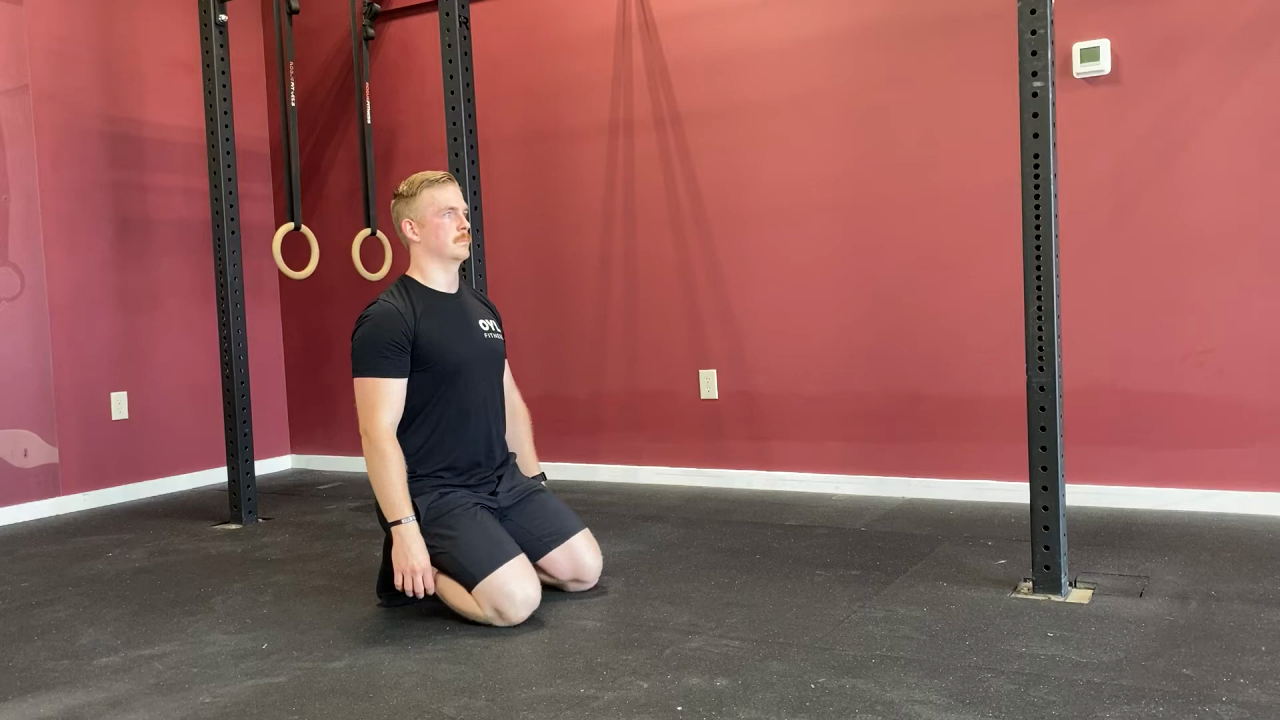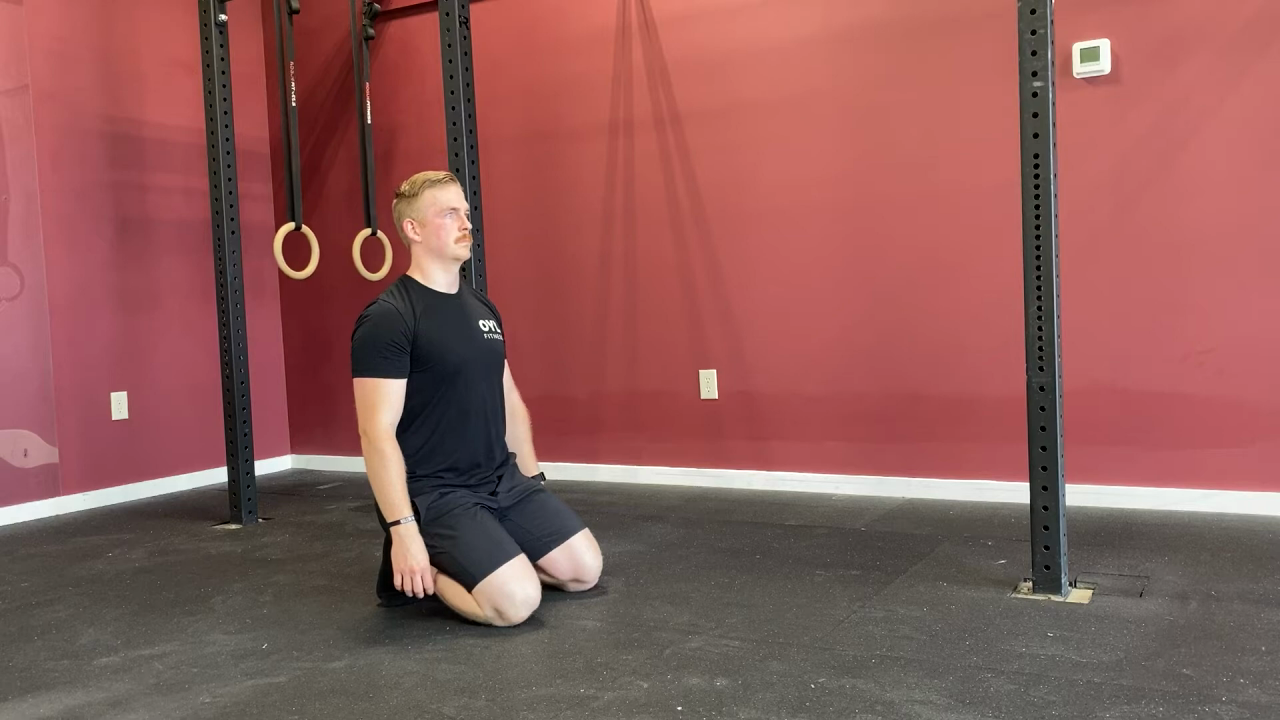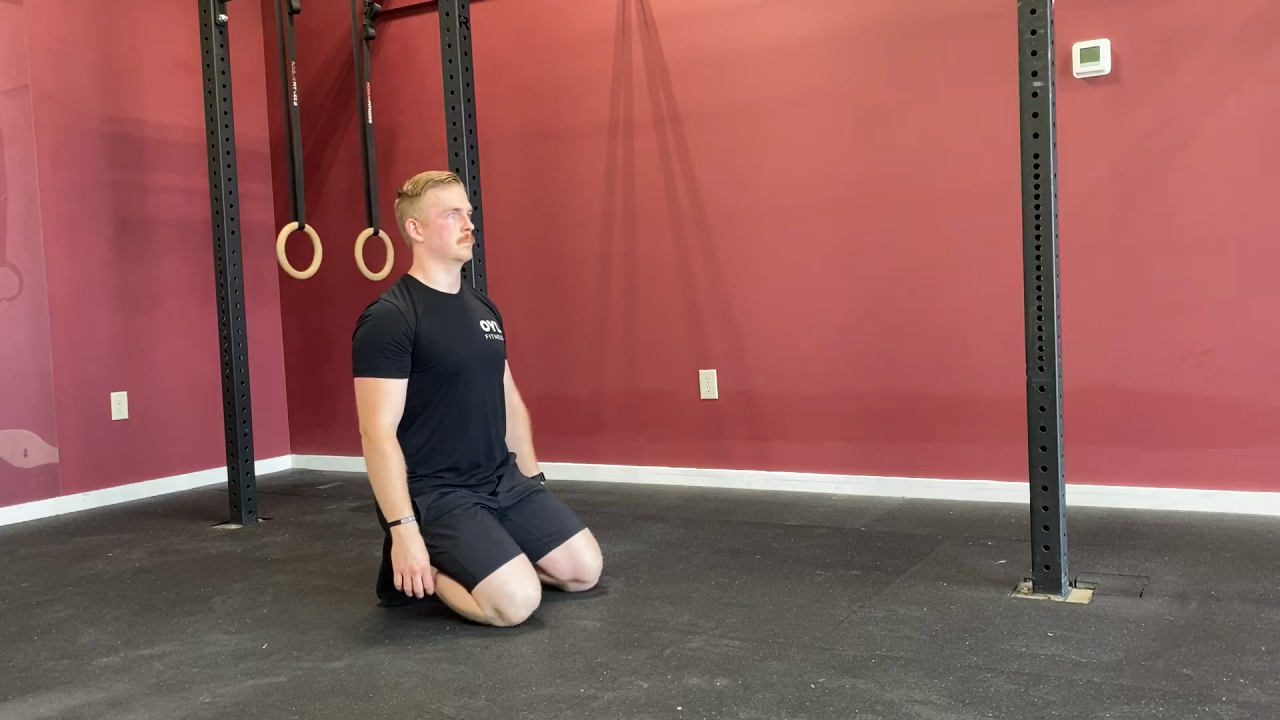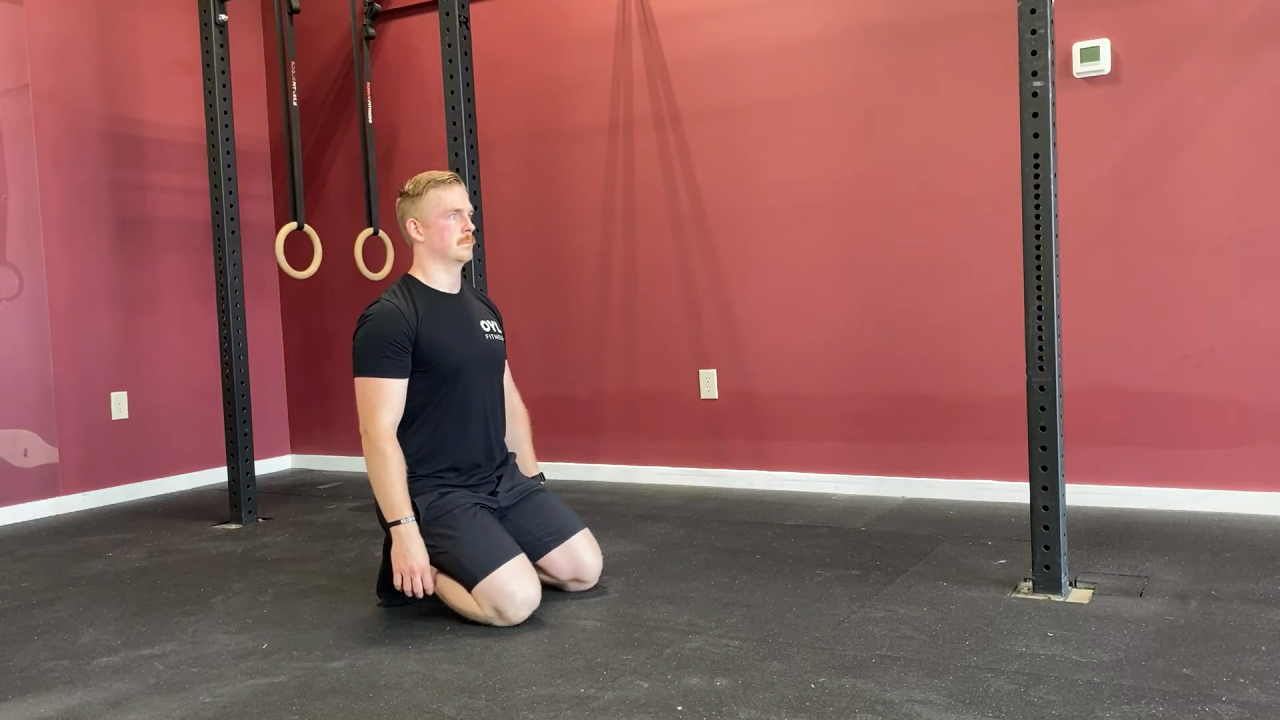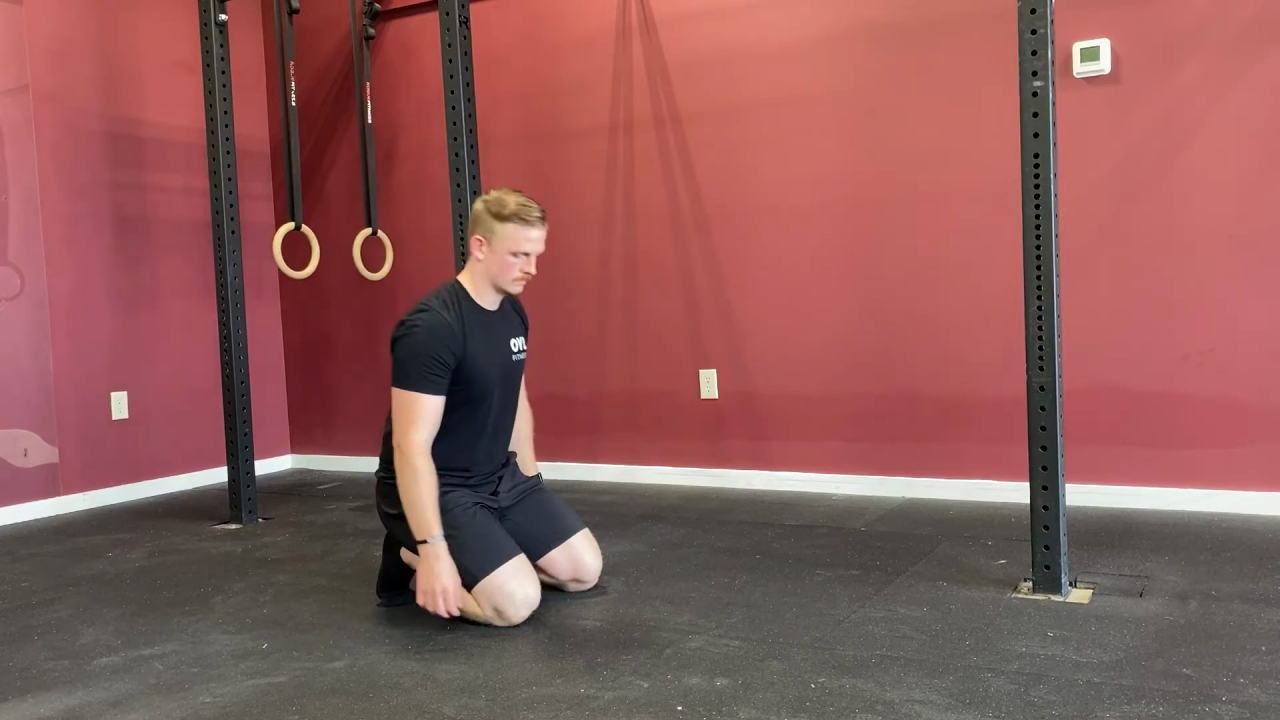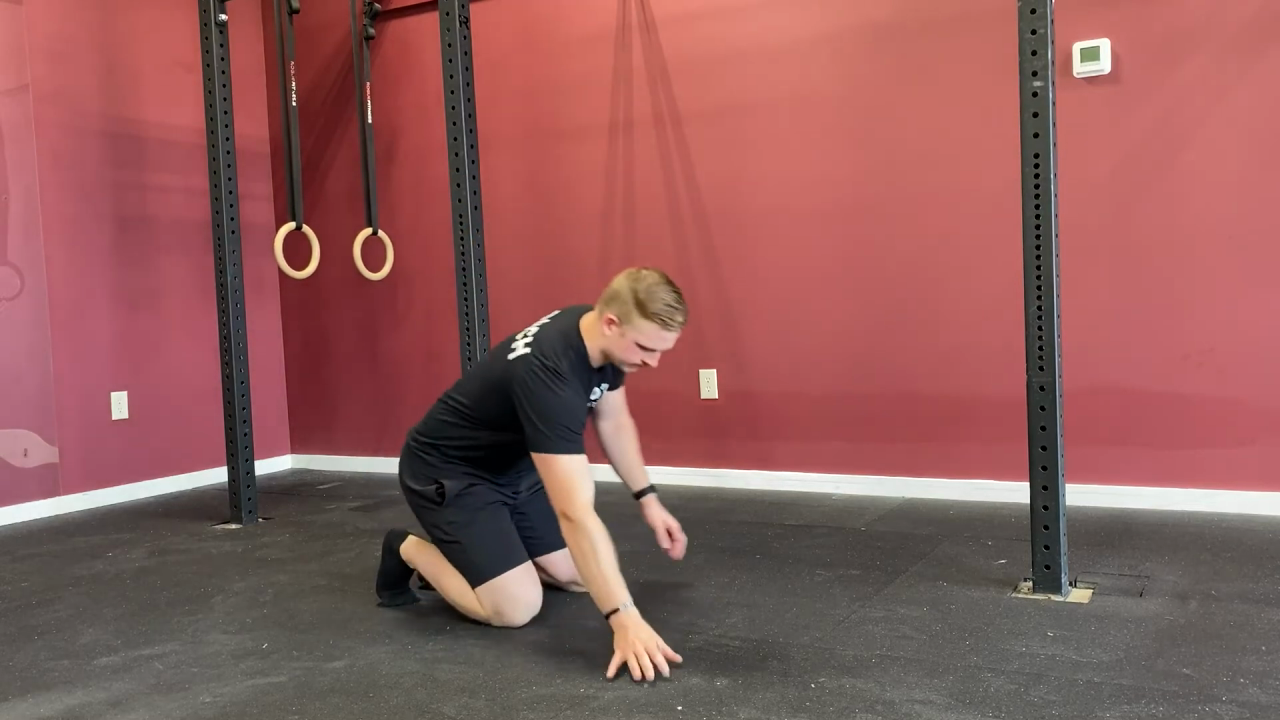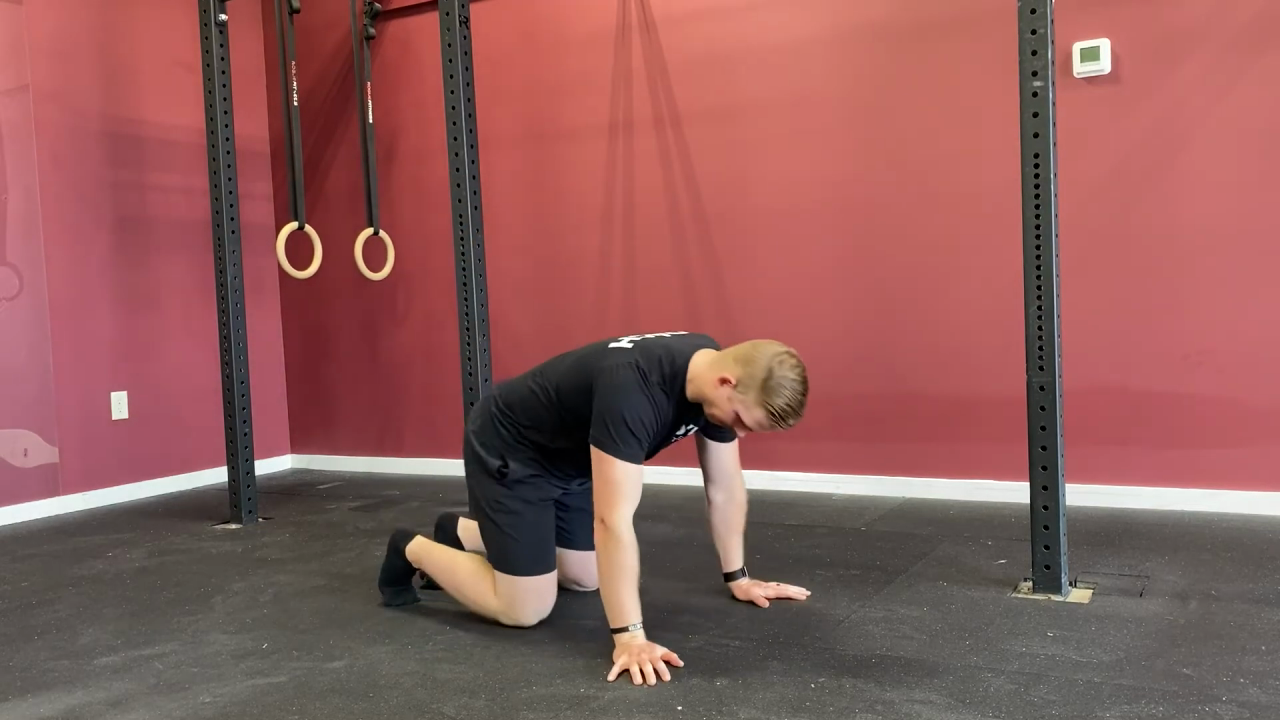
dt=0.5s
person 1, frame 1
left shoulder: (481, 307)
right shoulder: (388, 318)
right elbow: (378, 432)
left wrist: (535, 479)
right wrist: (404, 529)
left hip: (503, 479)
right hip: (433, 492)
left knee: (583, 568)
right knee: (516, 600)
left ankle: (463, 558)
right ankle: (415, 568)
person 1, frame 2
left shoulder: (481, 307)
right shoulder: (388, 319)
right elbow: (377, 432)
left wrist: (533, 480)
right wrist: (404, 530)
left hip: (503, 479)
right hip: (434, 493)
left knee: (585, 569)
right knee: (516, 600)
left ankle: (470, 558)
right ankle: (413, 568)
person 1, frame 3
left shoulder: (483, 307)
right shoulder: (389, 318)
right elbow: (378, 432)
left wrist: (533, 481)
right wrist: (404, 530)
left hip: (503, 479)
right hip: (434, 493)
left knee: (584, 569)
right knee: (516, 601)
left ankle: (462, 558)
right ankle: (416, 567)
person 1, frame 4
left shoulder: (482, 306)
right shoulder: (390, 318)
right elbow: (378, 432)
left wrist: (534, 482)
right wrist: (403, 531)
left hip: (502, 478)
right hip: (434, 493)
left knee: (584, 569)
right knee: (516, 601)
left ankle: (469, 556)
right ankle: (415, 564)
person 1, frame 5
left shoulder: (513, 313)
right shoulder: (432, 327)
right elbow: (410, 449)
left wrist: (532, 488)
right wrist: (432, 549)
left hip: (500, 478)
right hip: (437, 489)
left knee: (583, 569)
right knee: (515, 600)
right ankle: (412, 556)
person 1, frame 6
left shoulder: (603, 341)
right shoulder: (548, 375)
left elbow: (613, 420)
right elbow: (576, 513)
left wrist: (648, 499)
right wrist: (624, 620)
left hip: (511, 465)
right hip: (448, 472)
left knee: (581, 576)
right knee: (518, 607)
left ankle: (472, 547)
right ankle: (412, 552)
person 1, frame 7
left shoulder: (716, 372)
right shoulder: (634, 389)
left elbow: (724, 487)
right elbow: (613, 521)
left wrist: (736, 576)
right wrist: (629, 637)
left hip: (568, 455)
right hip: (508, 449)
left knee: (584, 577)
right knee: (525, 608)
left ankle: (460, 532)
right ankle: (415, 550)
